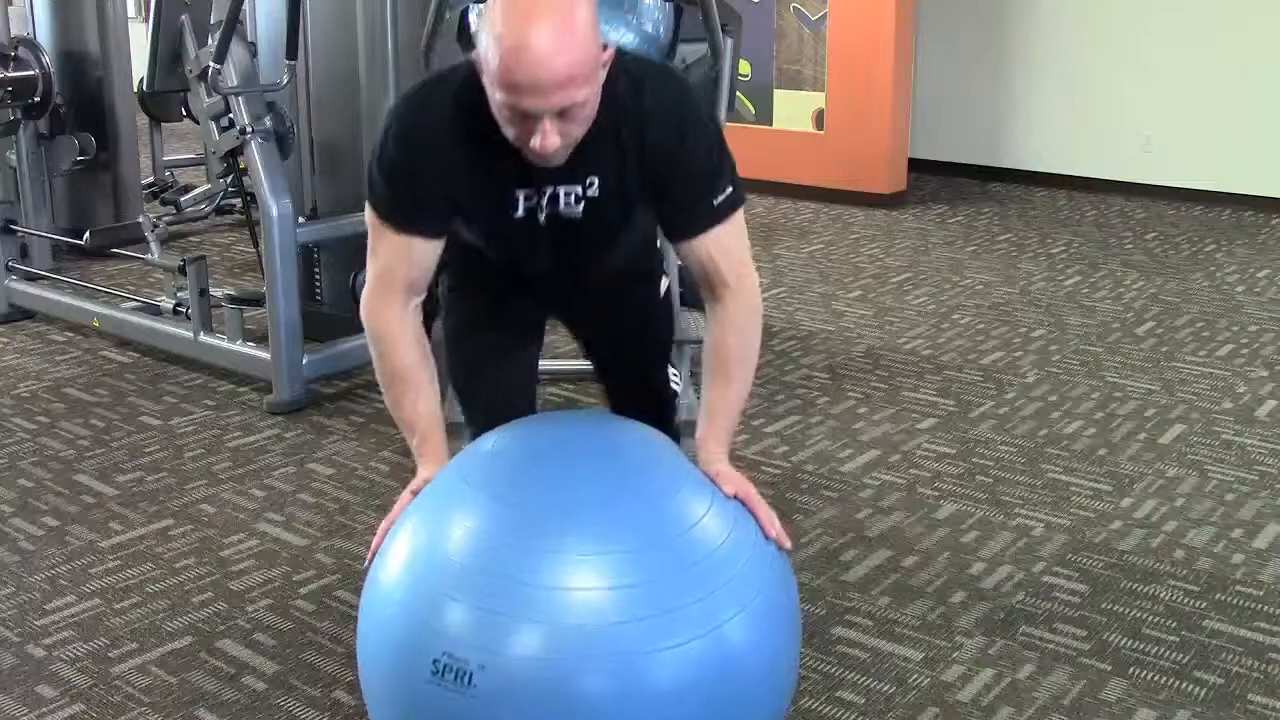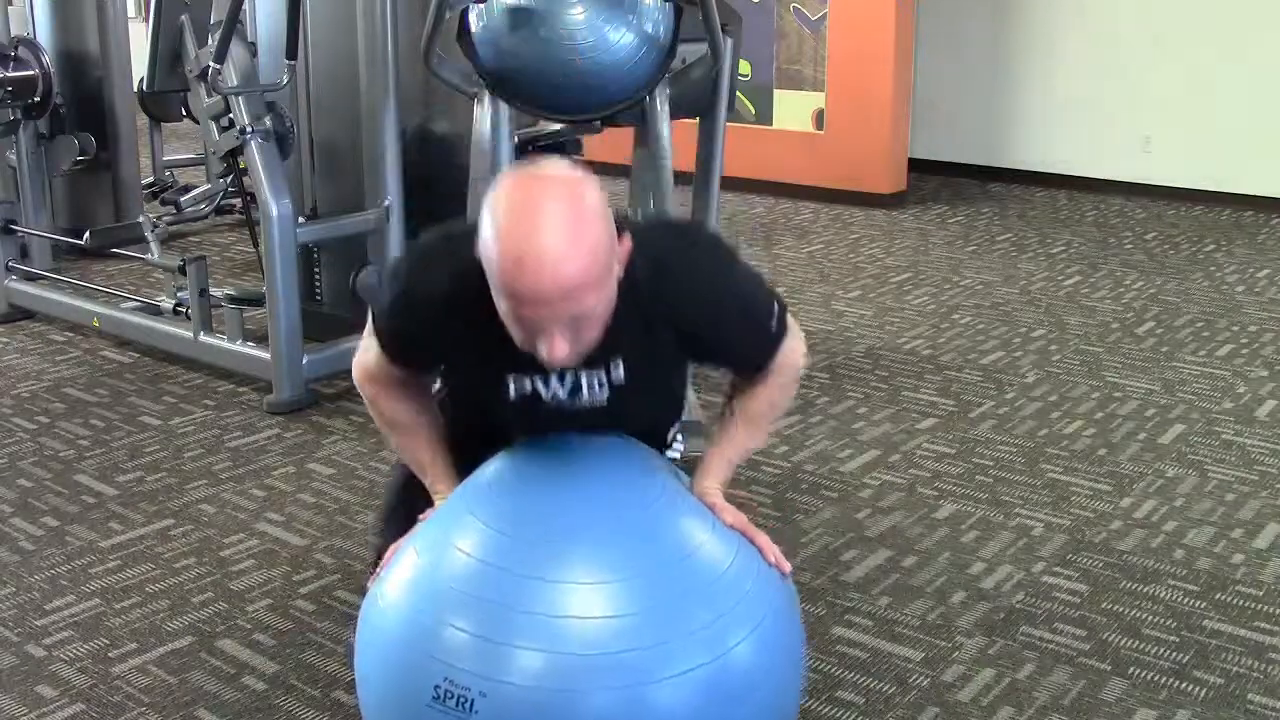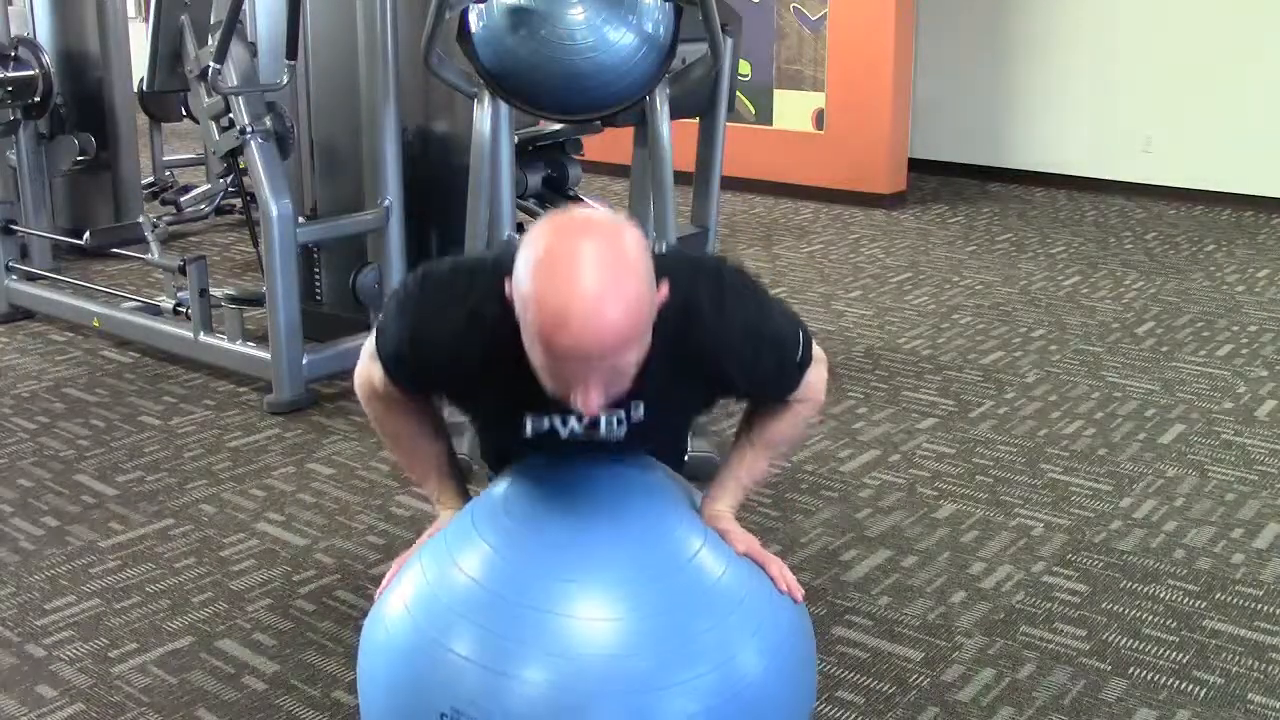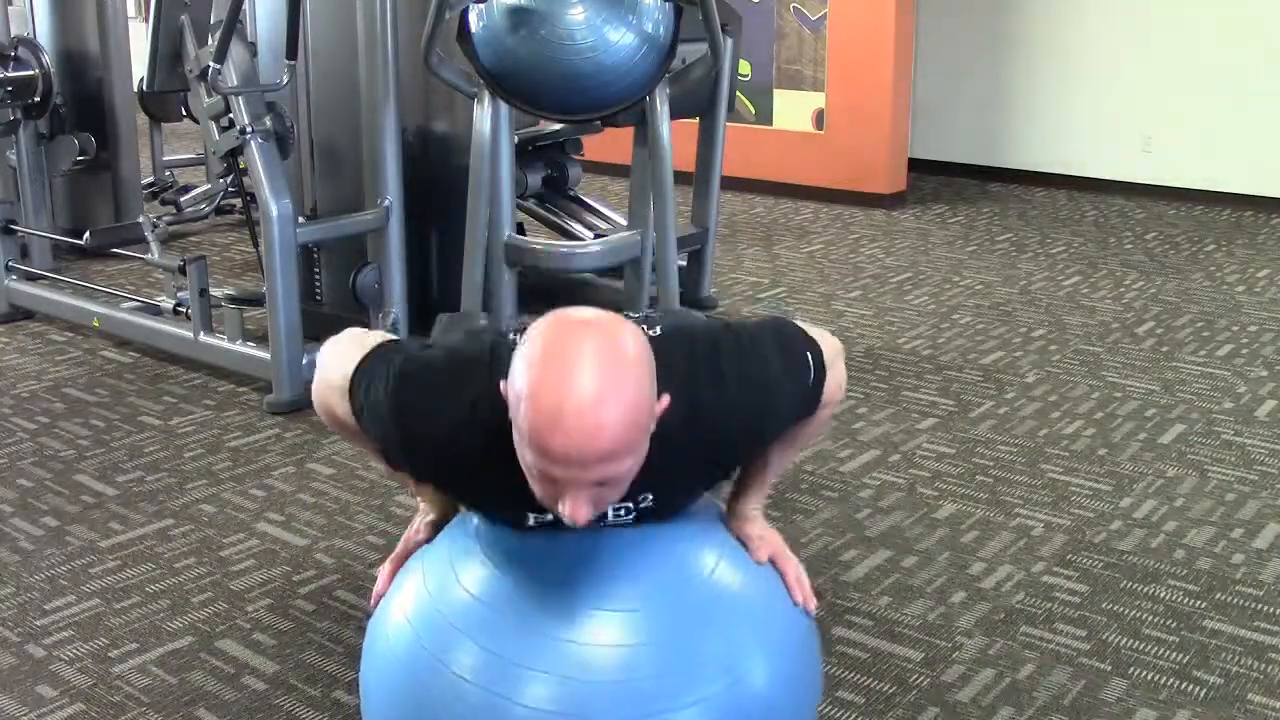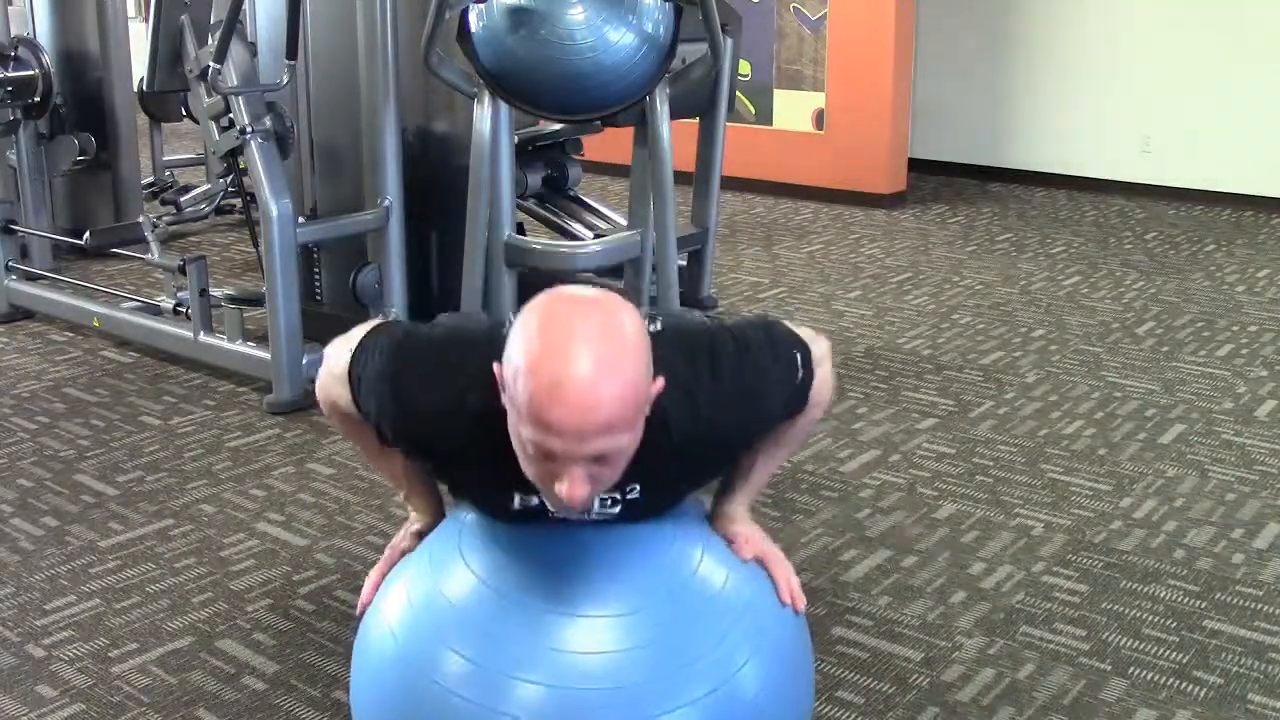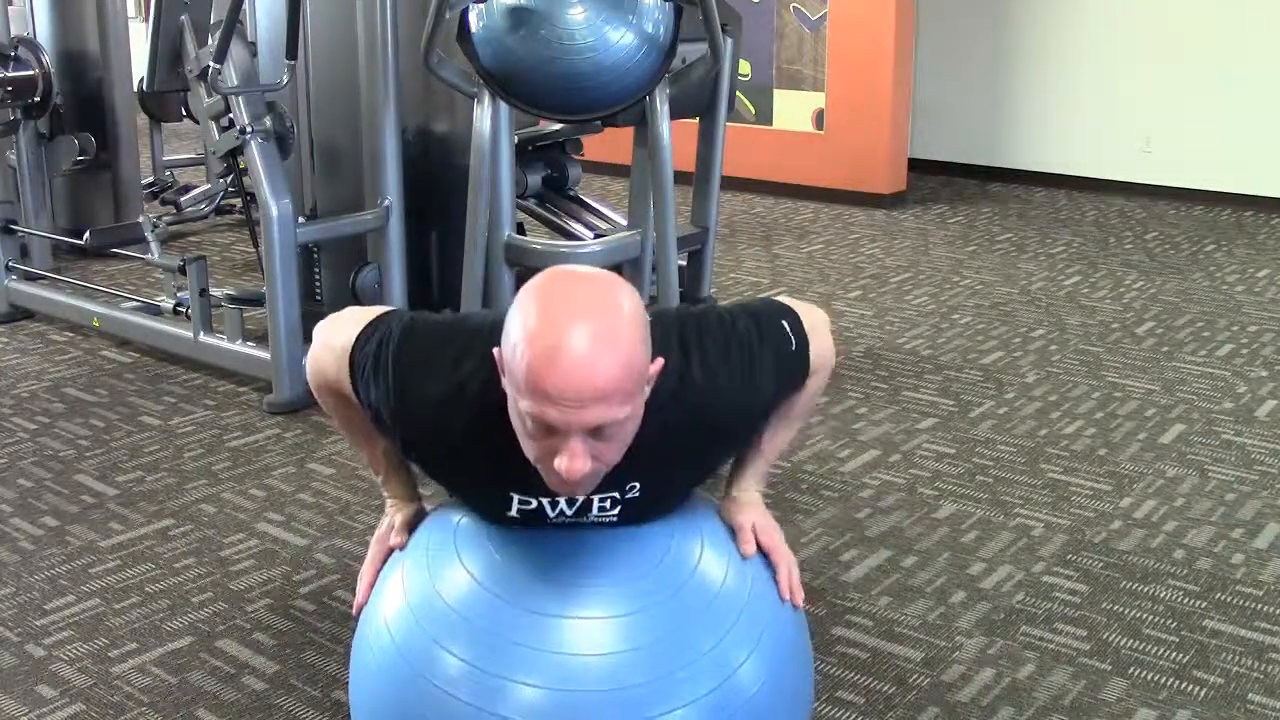
dt=0.7s
person 1, frame 1
left shoulder: (663, 109)
right shoulder: (428, 123)
left elbow: (730, 284)
right elbow: (392, 296)
left wrist: (713, 454)
right wrist: (431, 461)
left hip: (618, 266)
right hip: (489, 273)
left knee: (649, 426)
person 1, frame 2
left shoulder: (689, 275)
right shoulder: (434, 281)
left elbow: (781, 362)
right elbow: (379, 374)
left wrist: (708, 483)
right wrist: (445, 493)
person 1, frame 3
left shoulder: (718, 310)
right shoulder: (445, 313)
left elbow: (803, 385)
right elbow: (378, 383)
left wrist: (720, 503)
right wrist: (451, 506)
person 1, frame 4
left shoulder: (726, 389)
right shoulder: (439, 400)
left elbow: (827, 364)
right elbow: (333, 367)
left wrist: (746, 509)
right wrist: (436, 500)
person 1, frame 5
left shoulder: (714, 387)
right shoulder: (432, 389)
left elbow: (814, 371)
right elbow: (336, 379)
left wrist: (734, 510)
right wrist: (424, 509)
person 1, frame 6
left shoulder: (714, 376)
right shoulder: (432, 380)
left elbow: (813, 333)
right elbow: (326, 348)
left wrist: (745, 491)
right wrist: (399, 496)
